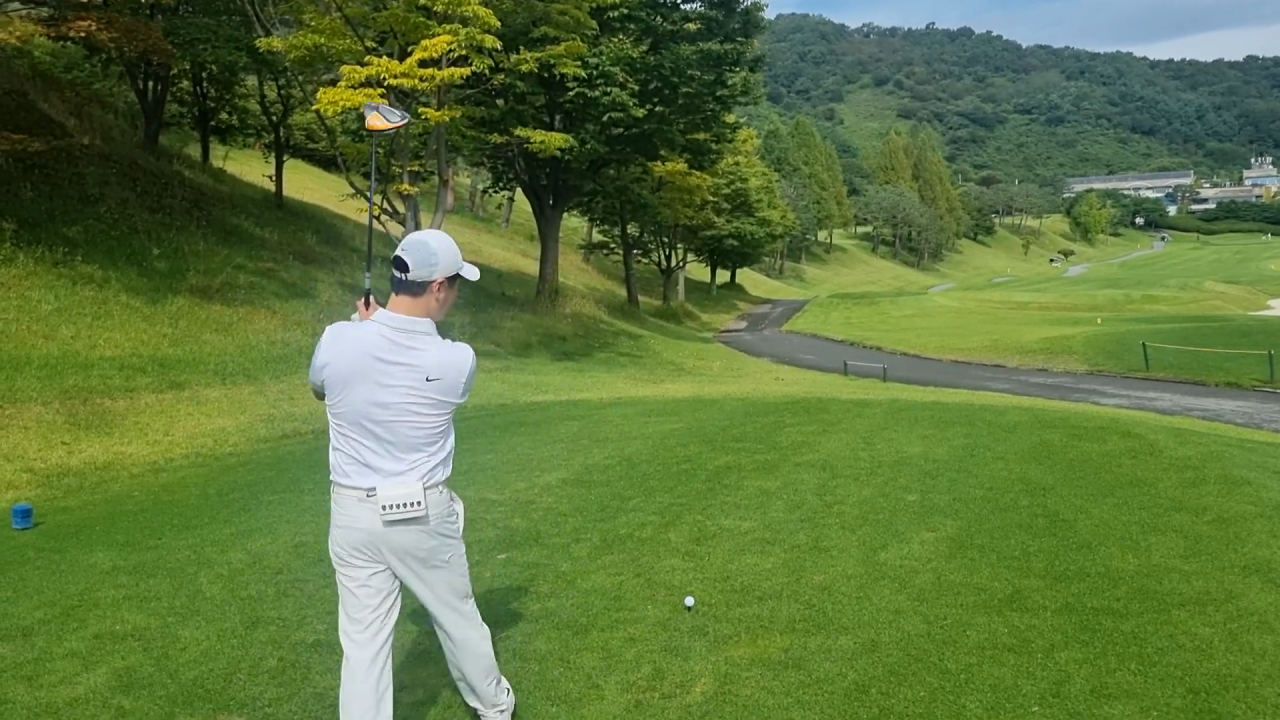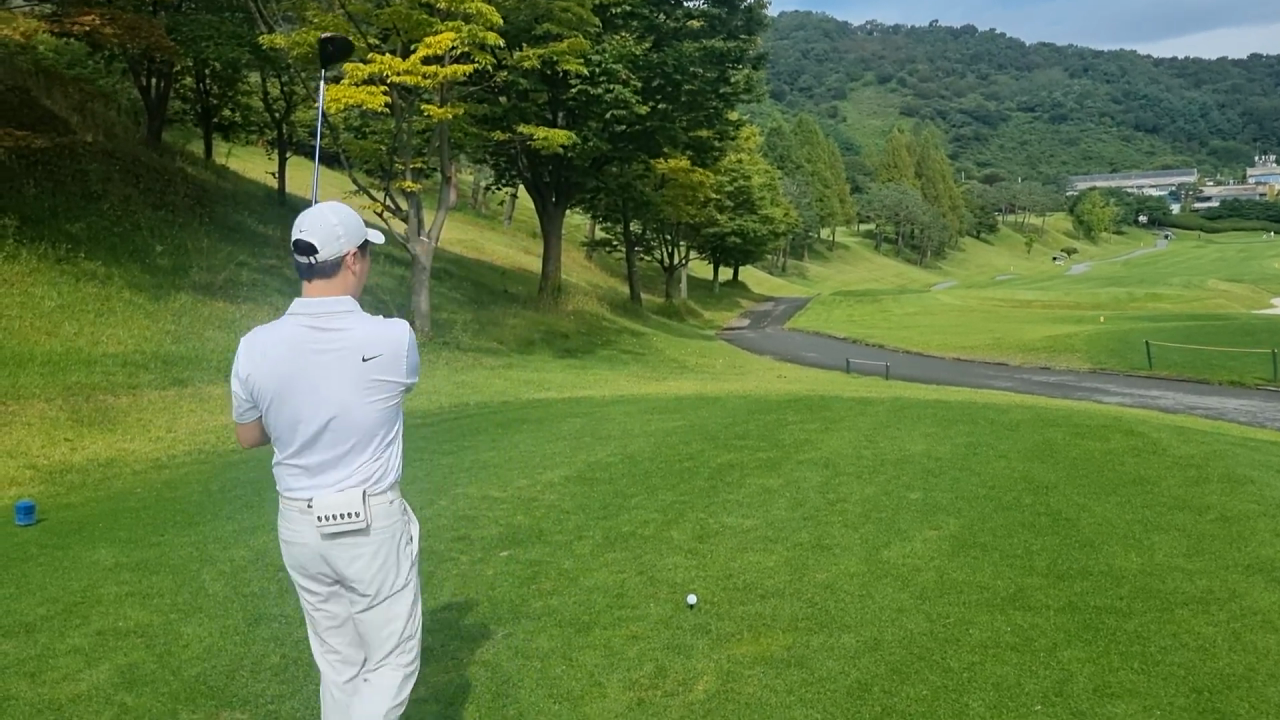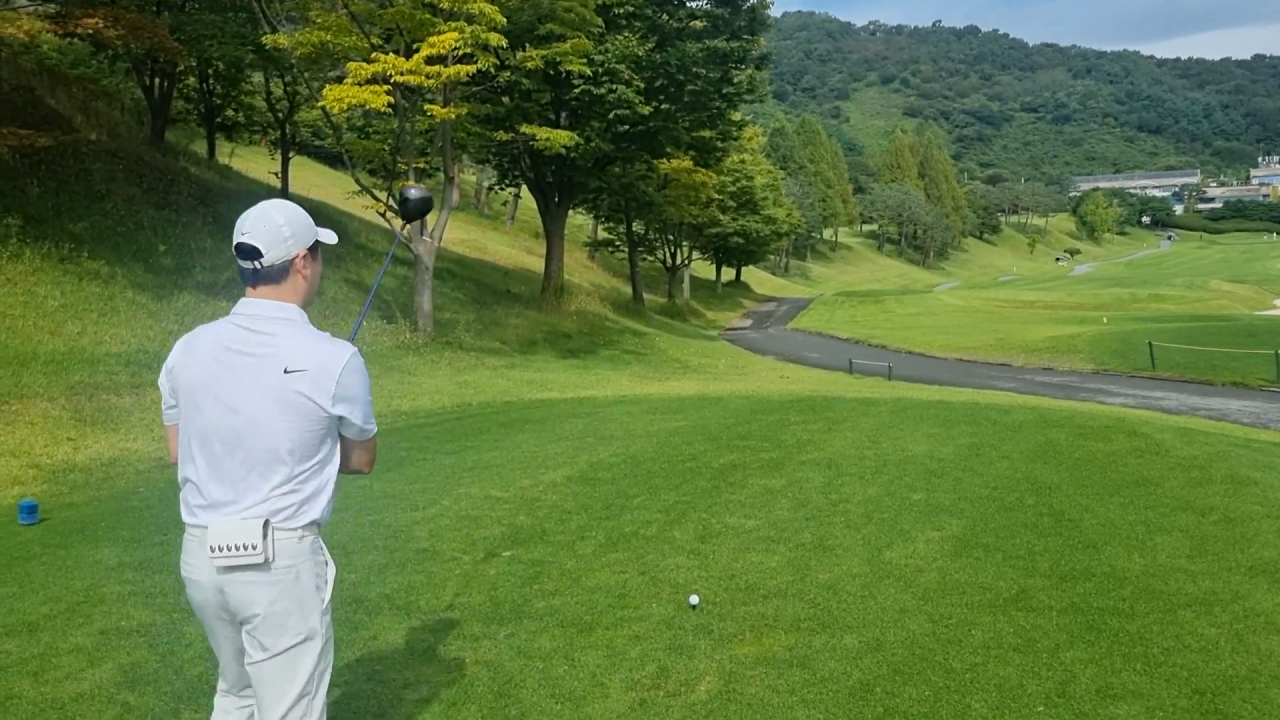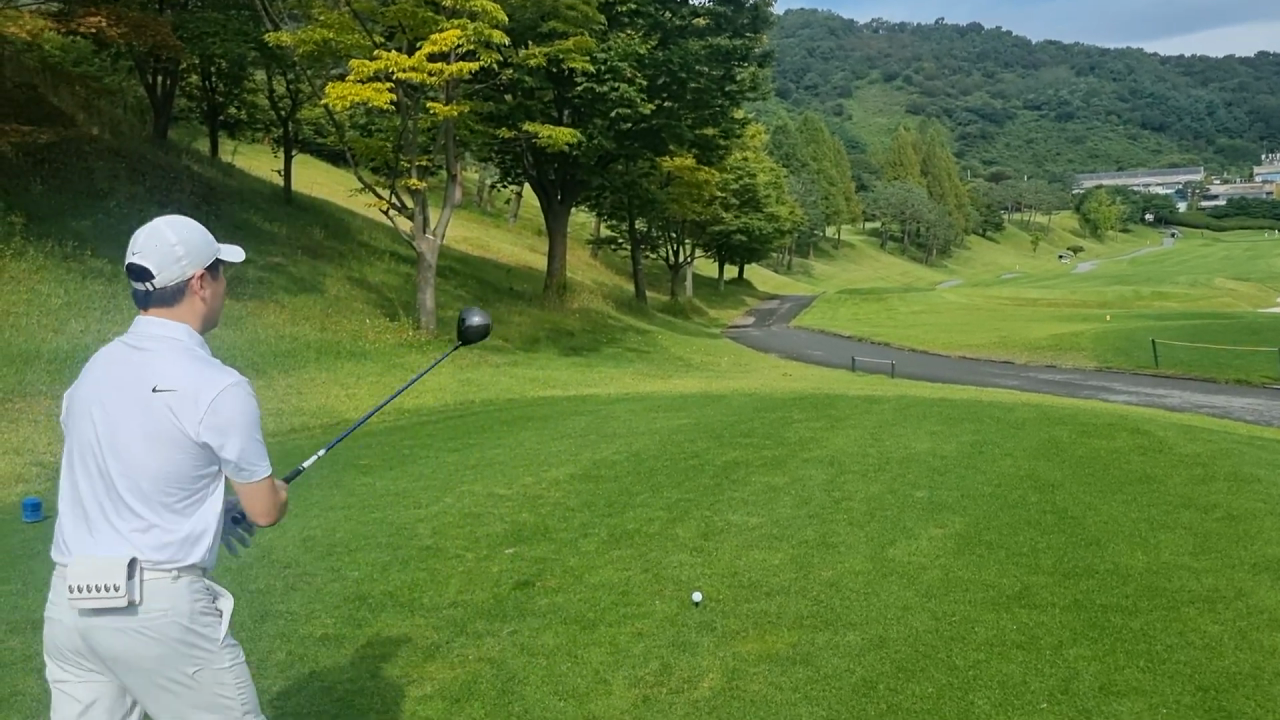
dt=0.4s
person 1, frame 1
left shoulder: (336, 342)
right shoulder: (457, 360)
right wrist: (379, 323)
left hip: (352, 514)
right hip: (422, 514)
left knee: (363, 642)
right knee: (458, 619)
person 1, frame 2
left shoulder: (257, 348)
right shoulder: (394, 338)
left elbow: (249, 436)
left hip: (298, 526)
right hip: (371, 524)
left knee: (338, 667)
right knee: (389, 664)
person 1, frame 3
left shoulder: (188, 350)
right shoulder: (332, 360)
left elbow: (178, 450)
right elbow: (361, 461)
left hip: (201, 557)
right hip: (281, 561)
person 1, frame 4
left shoulder: (93, 372)
right shoulder: (217, 387)
right elbow: (264, 511)
right wrist: (278, 498)
left hip: (69, 603)
right hip: (161, 605)
